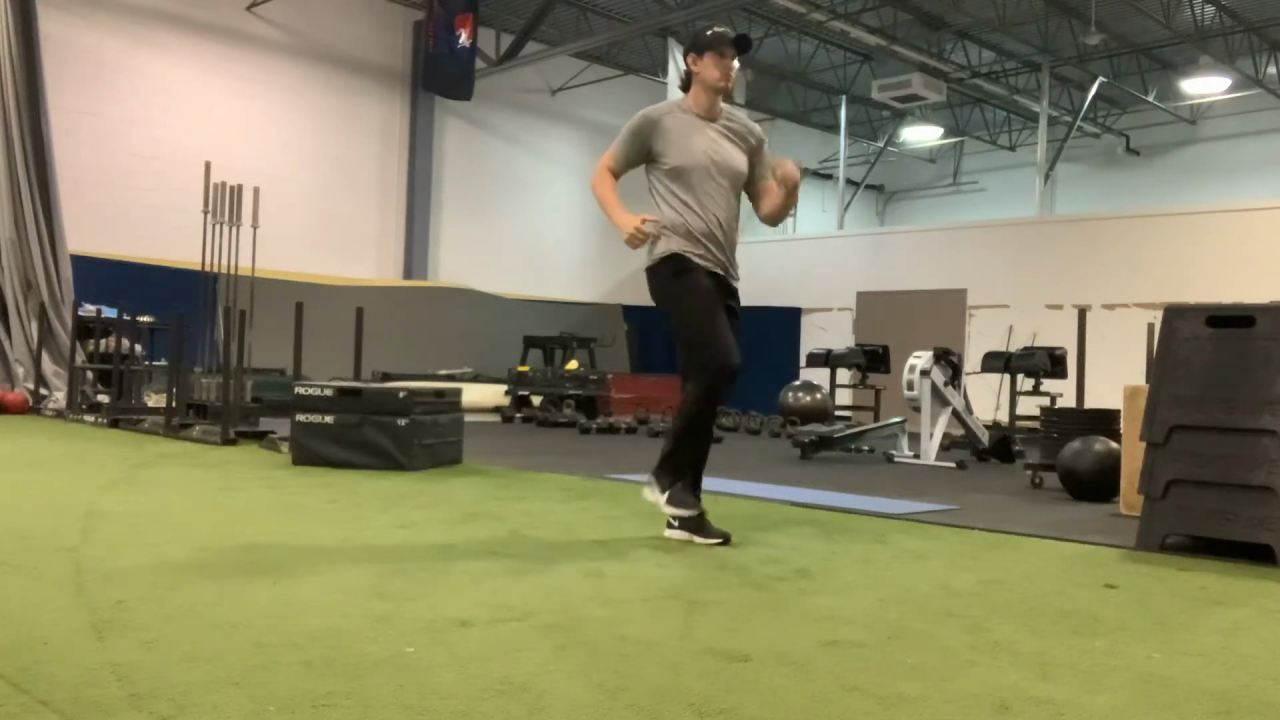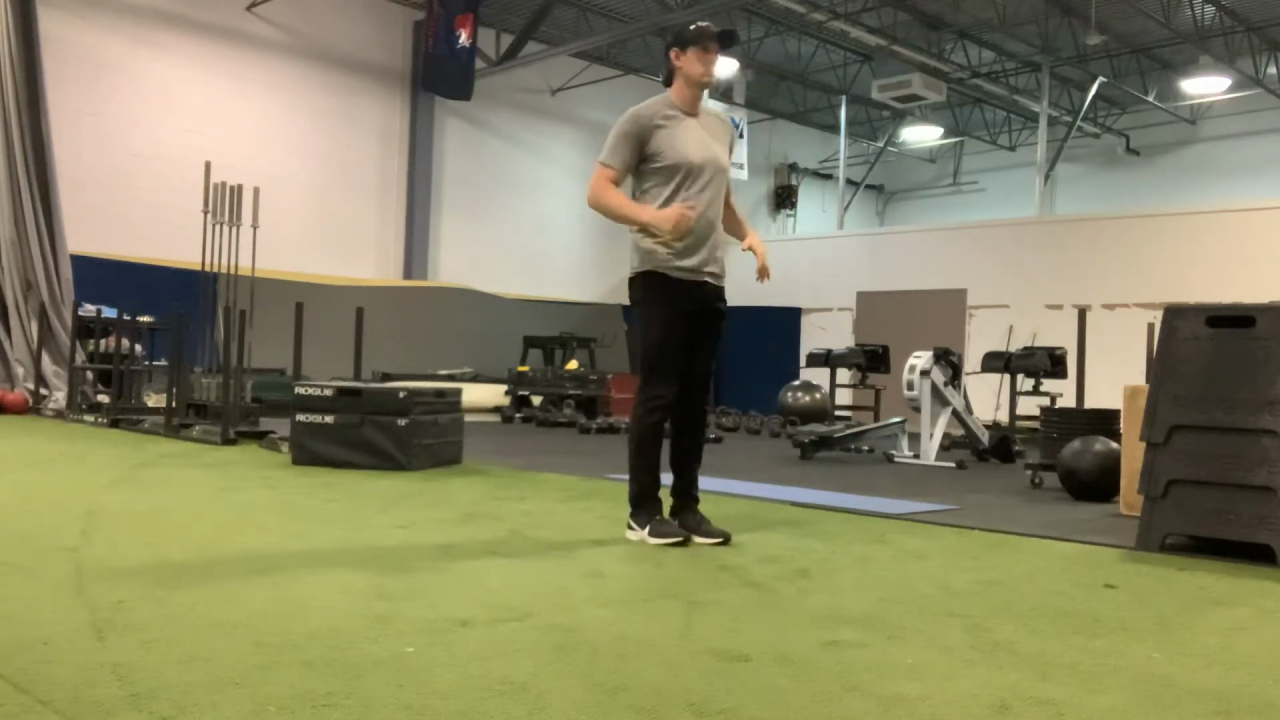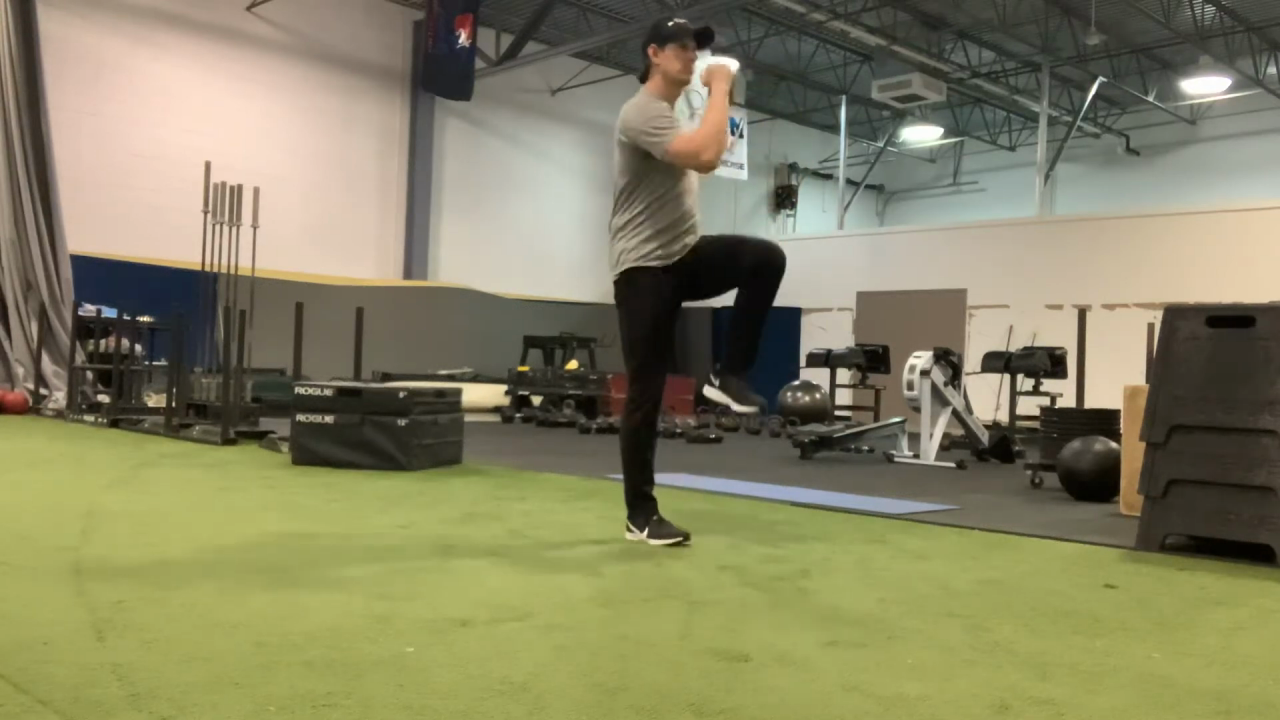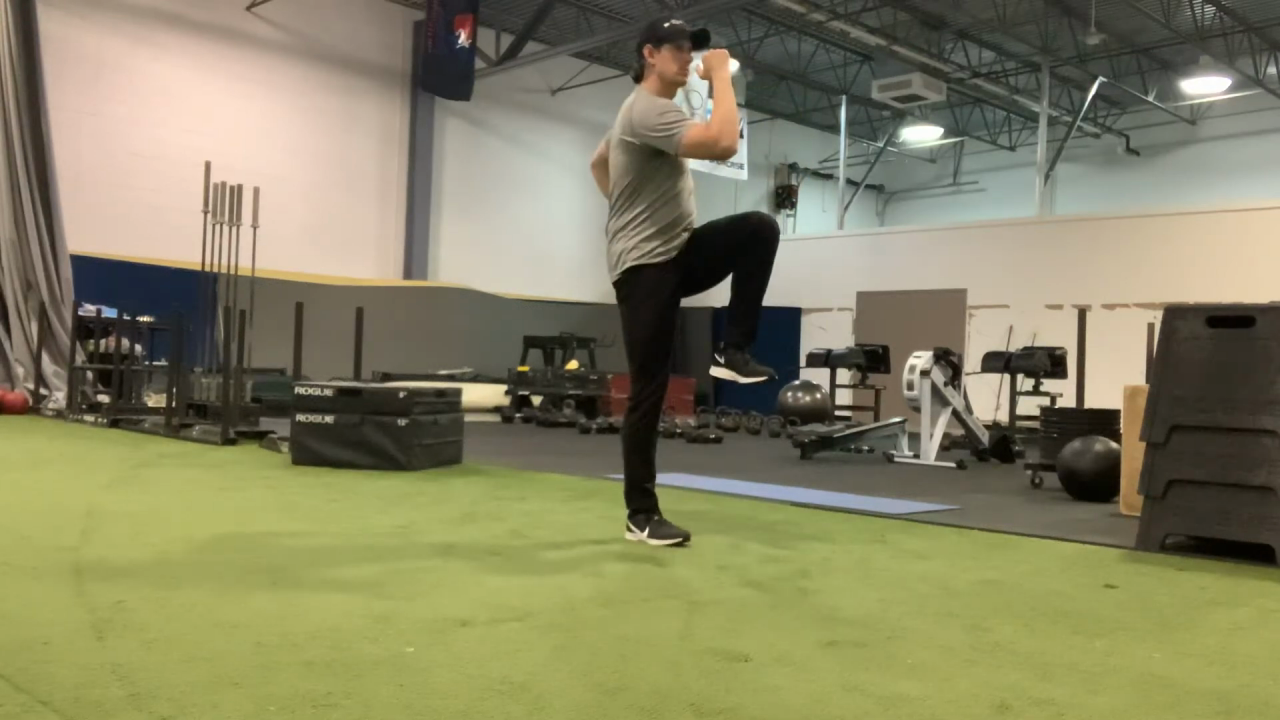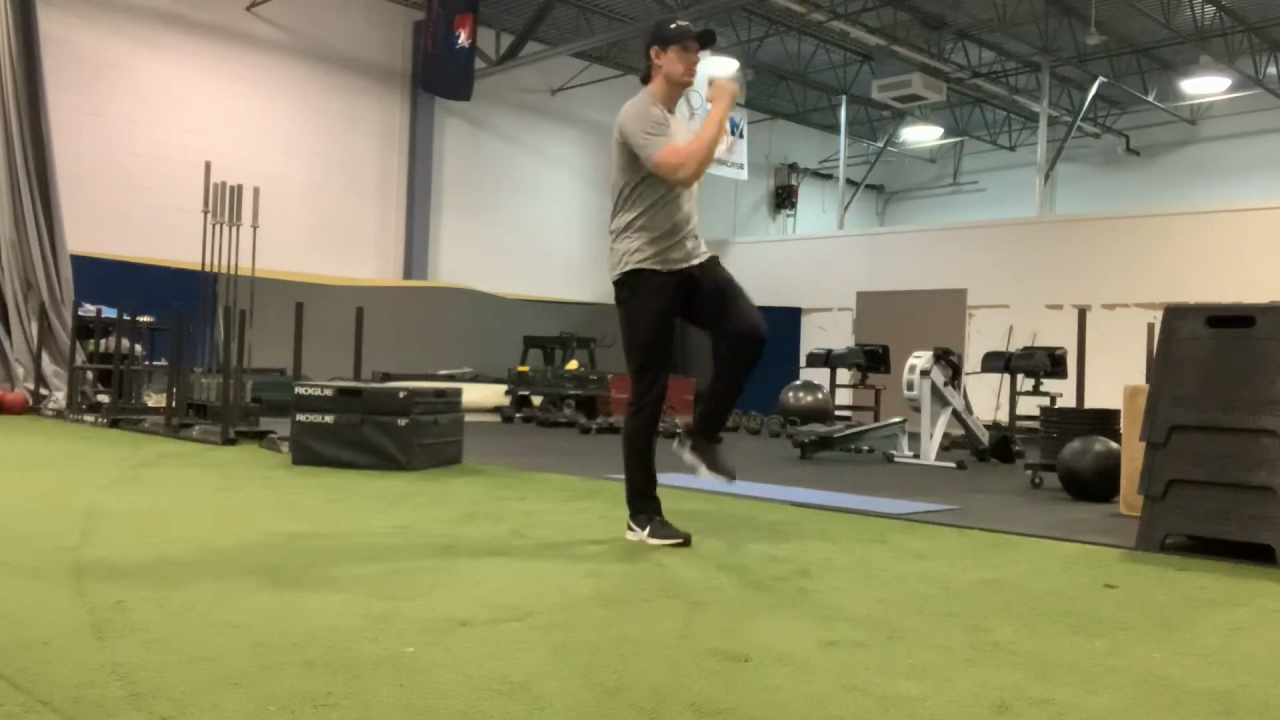
dt=0.5s
person 1, frame 1
left shoulder: (747, 133)
right shoulder: (657, 121)
left elbow: (766, 209)
right elbow: (602, 173)
left wrist: (786, 189)
right wrist: (622, 218)
left hip: (721, 275)
right hip: (676, 266)
left knee: (710, 393)
right knee: (720, 365)
left ankle: (688, 507)
right ankle: (666, 476)
person 1, frame 2
left shoulder: (721, 128)
right shoulder: (644, 119)
right elbow: (598, 192)
left wrist: (747, 233)
right wrist: (650, 217)
left hip: (708, 282)
right hip: (660, 278)
left knee: (695, 399)
right knee: (658, 396)
left ankle: (685, 506)
right ankle: (643, 512)
person 1, frame 3
left shoulder: (666, 111)
right shoulder: (644, 112)
right elbow: (706, 157)
right wrist: (719, 91)
left hip: (684, 255)
right hip: (643, 267)
left knee: (765, 259)
right knee: (646, 393)
left ankle: (728, 375)
right ankle: (641, 515)
person 1, frame 4
left shoulder: (650, 109)
right shoulder: (648, 110)
left elbow: (598, 162)
right elbow: (723, 144)
right wrist: (721, 76)
left hip: (680, 251)
right hip: (644, 264)
left knee: (760, 229)
right knee: (648, 392)
left ankle: (734, 351)
right ankle: (641, 514)
person 1, frame 5
left shoulder: (673, 116)
right shoulder: (640, 112)
right elbow: (681, 170)
right wrist: (718, 112)
left hip: (691, 261)
right hip: (645, 270)
left knee: (750, 333)
right knee: (648, 394)
left ankle: (702, 438)
right ankle: (643, 515)
